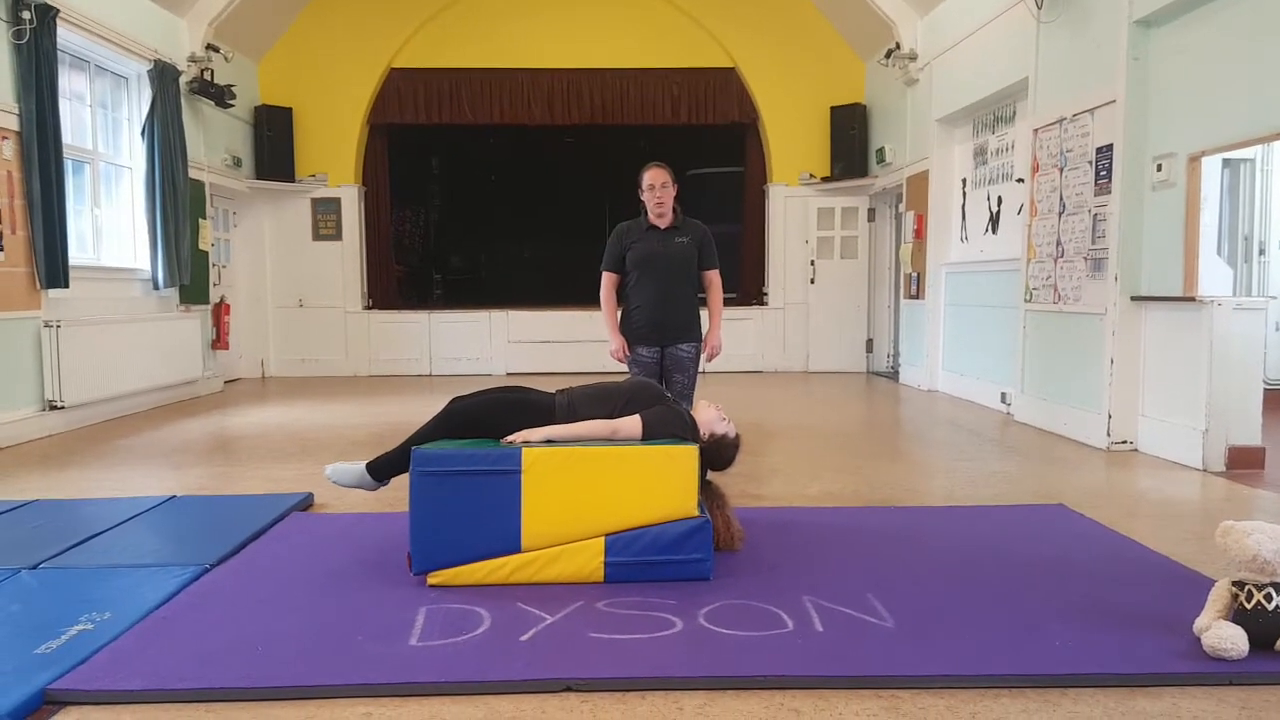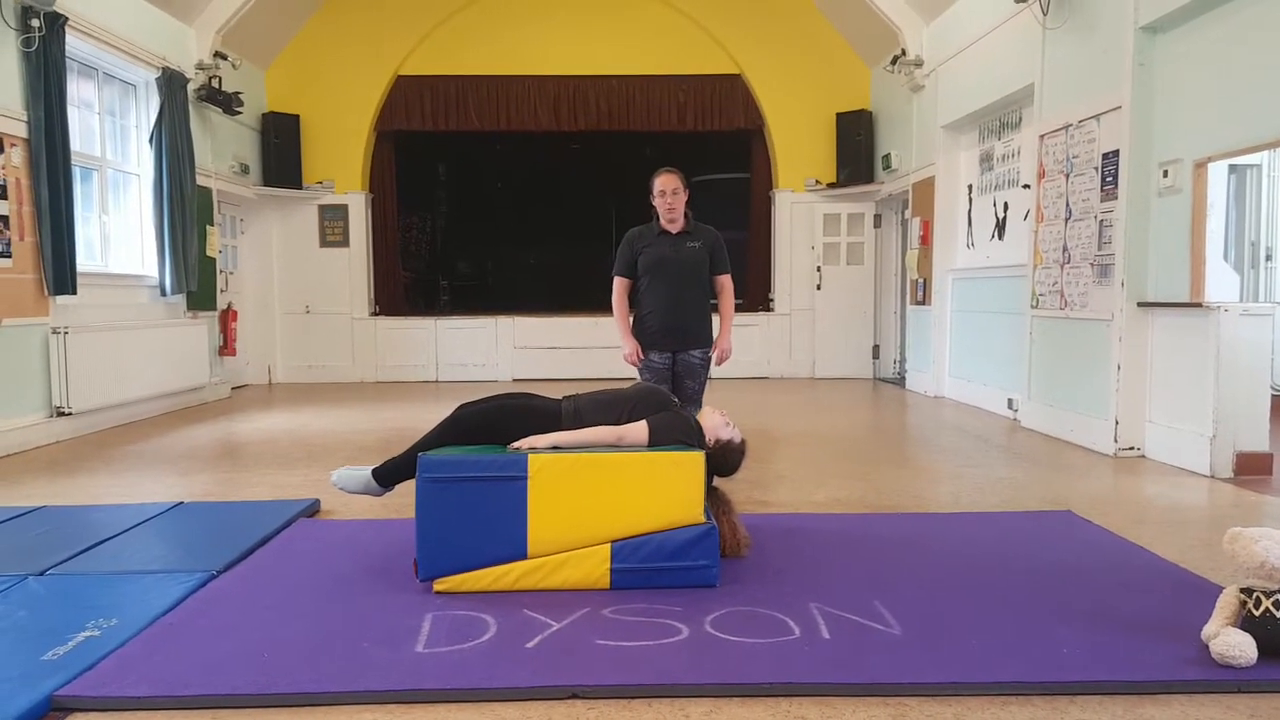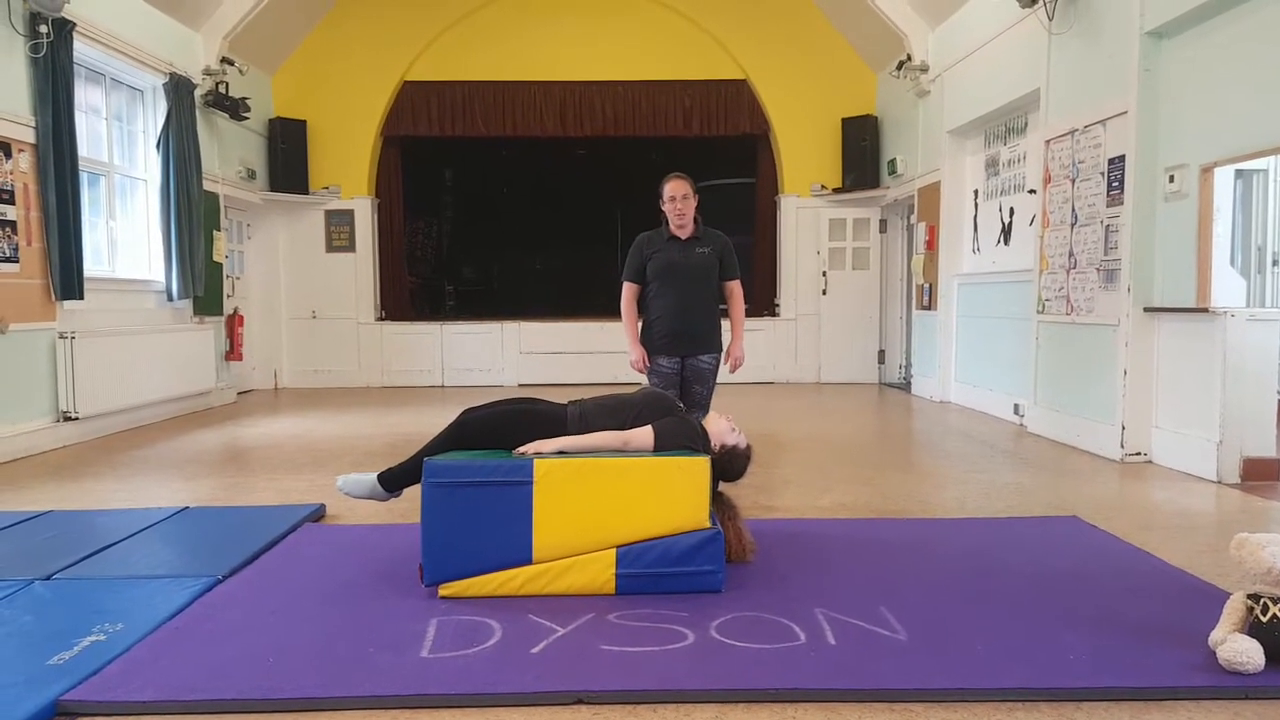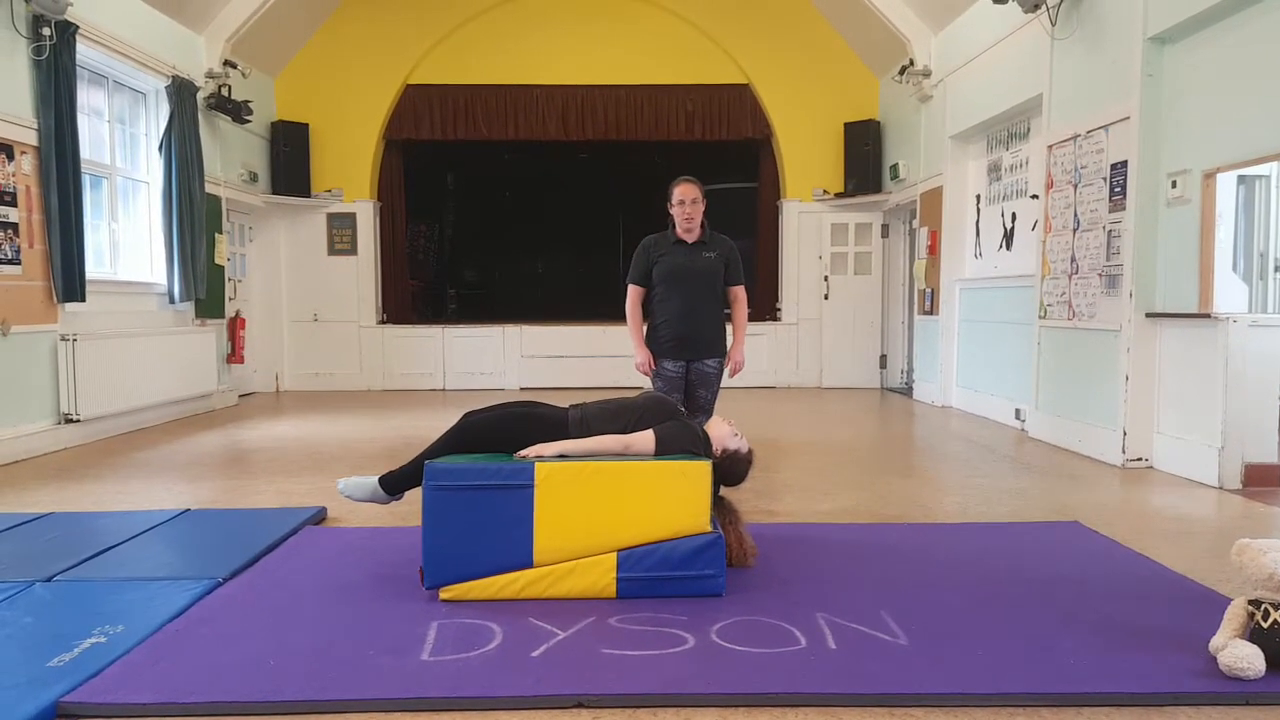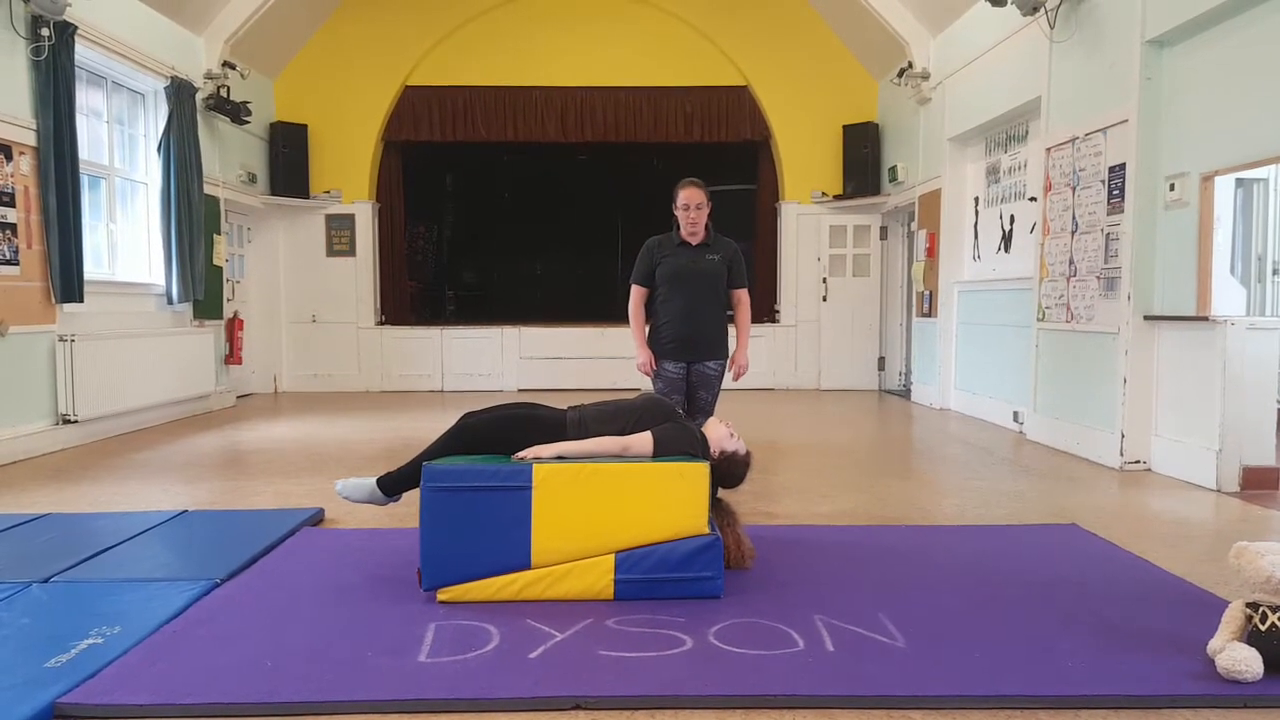
dt=0.5s
person 1, frame 1
left shoulder: (677, 424)
right shoulder: (675, 412)
left elbow: (612, 430)
left wrist: (543, 433)
left hip: (552, 418)
right hip: (554, 404)
left knee: (458, 418)
right knee: (459, 408)
left ankle: (375, 472)
right ankle: (381, 468)
person 1, frame 2
left shoulder: (683, 430)
right shoulder: (681, 418)
left elbow: (619, 436)
left wrist: (549, 440)
left hip: (557, 424)
right hip: (560, 411)
left knee: (463, 425)
right knee: (465, 416)
left ankle: (381, 478)
right ankle: (387, 473)
person 1, frame 3
left shoulder: (689, 436)
right shoulder: (687, 424)
left elbow: (624, 442)
left wrist: (555, 445)
left hip: (564, 429)
right hip: (566, 416)
left knee: (469, 431)
right knee: (471, 421)
left ankle: (387, 484)
right ankle: (393, 480)
person 1, frame 4
left shoulder: (690, 439)
right shoulder: (687, 427)
left elbow: (626, 444)
left wrist: (556, 448)
left hip: (565, 433)
right hip: (567, 419)
left knee: (469, 433)
right knee: (472, 421)
left ankle: (388, 486)
right ankle: (393, 484)
person 1, frame 5
left shoulder: (688, 442)
right shoulder: (686, 429)
left elbow: (622, 446)
left wrist: (554, 449)
left hip: (563, 433)
right hip: (566, 421)
left knee: (468, 434)
right knee: (471, 423)
left ankle: (386, 487)
right ankle: (391, 485)
person 2, frame 1
left shoulder: (697, 232)
right shoulder: (624, 234)
left elbow: (712, 282)
right elbow: (608, 286)
left wrist: (714, 329)
right wrist: (614, 333)
left hip: (684, 338)
right hip: (640, 338)
left knee: (681, 407)
person 2, frame 2
left shoulder: (708, 237)
right shoulder: (636, 239)
left elbow: (724, 287)
right elbow: (620, 291)
left wrist: (725, 333)
right wrist: (627, 338)
left hip: (696, 343)
right hip: (651, 343)
left knee: (690, 412)
person 2, frame 3
left shoulder: (718, 243)
right shoulder: (645, 244)
left elbow: (733, 293)
right elbow: (629, 297)
left wrist: (737, 340)
right wrist: (633, 343)
left hip: (705, 348)
right hip: (660, 348)
left knee: (697, 416)
person 2, frame 4
left shoulder: (724, 247)
right shoulder: (651, 246)
left elbow: (737, 298)
right elbow: (634, 299)
left wrist: (738, 344)
right wrist: (639, 346)
left hip: (709, 352)
right hip: (665, 352)
left knee: (701, 421)
person 2, frame 5
left shoulder: (727, 250)
right shoulder: (655, 247)
left elbow: (740, 301)
right elbow: (637, 300)
left wrist: (742, 349)
right wrist: (641, 347)
left hip: (711, 355)
right hip: (666, 353)
left knee: (701, 423)
